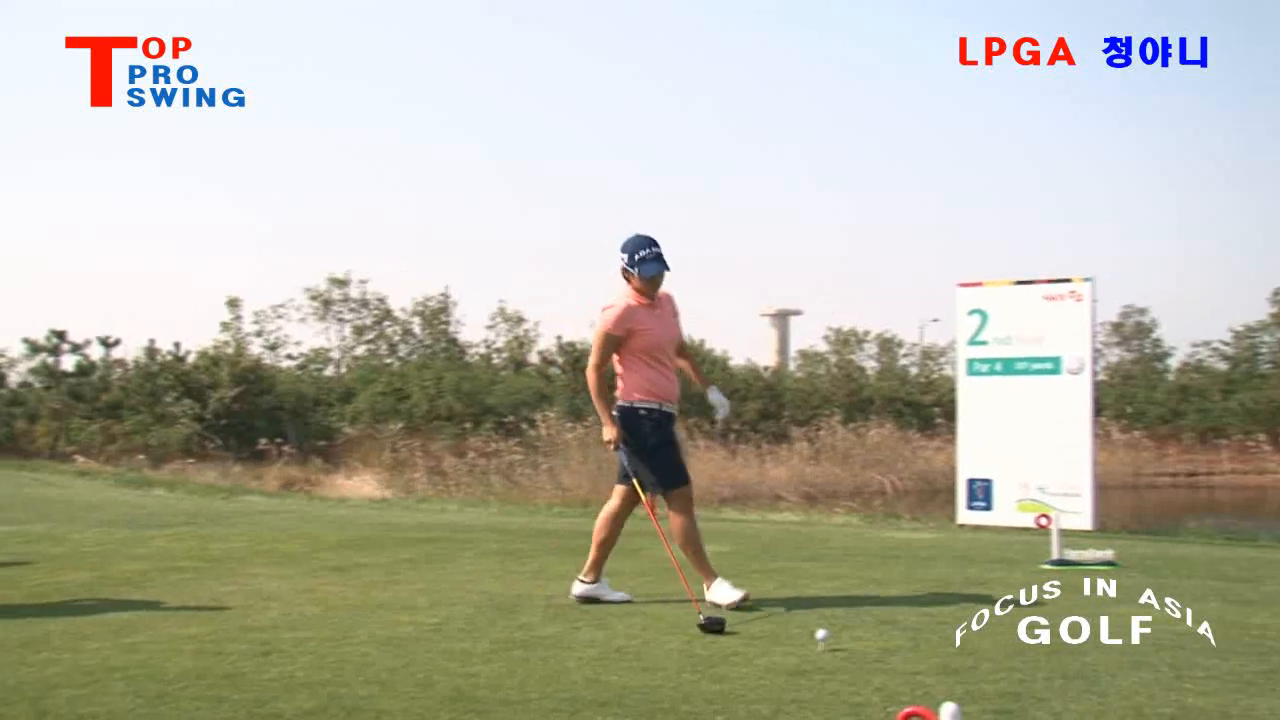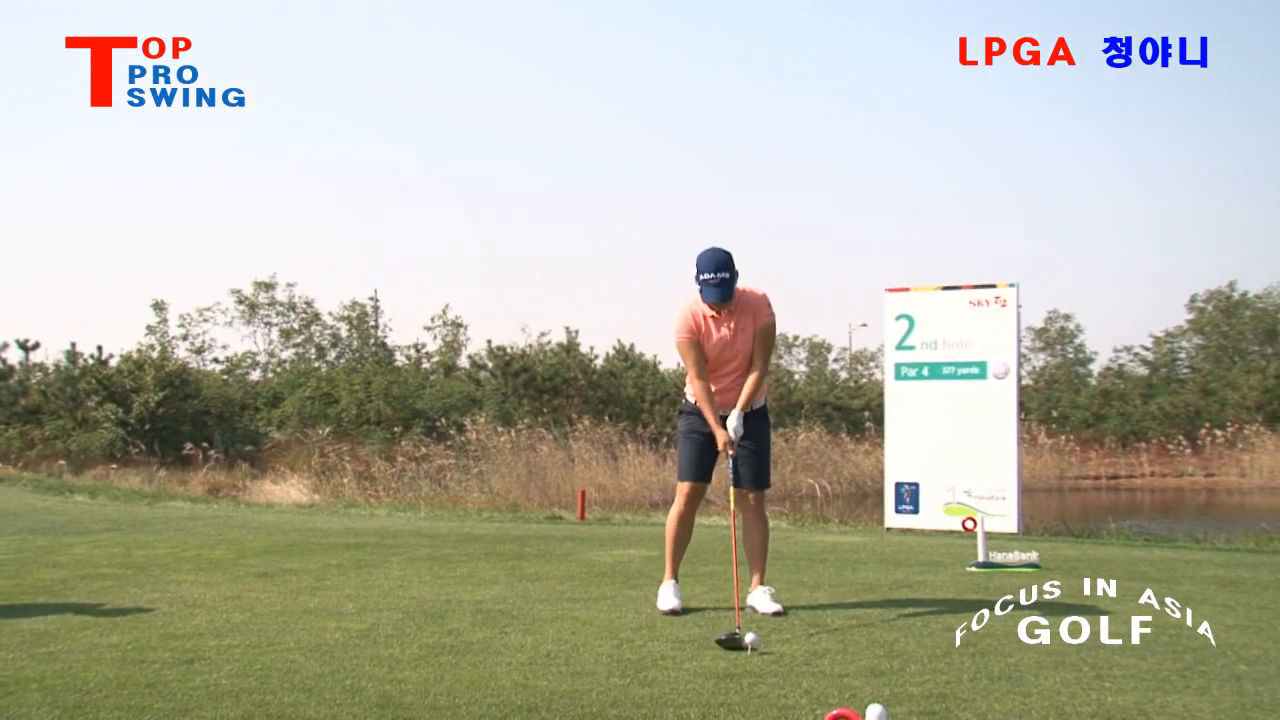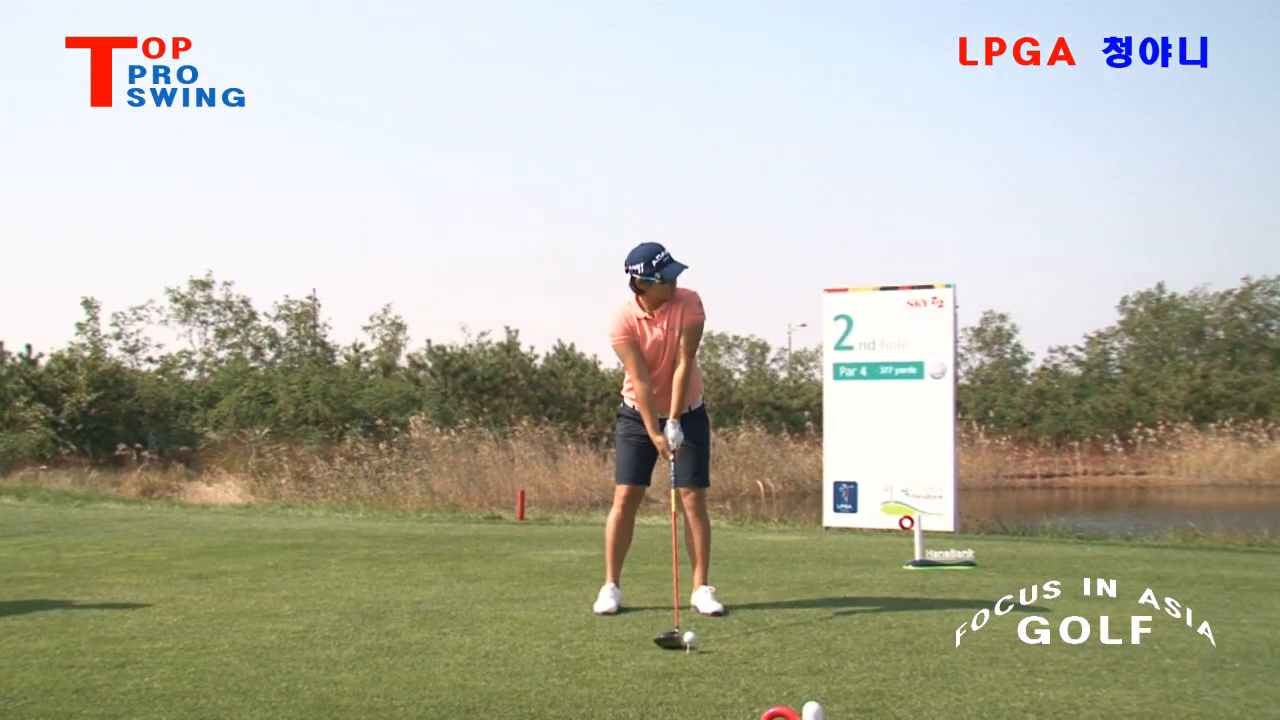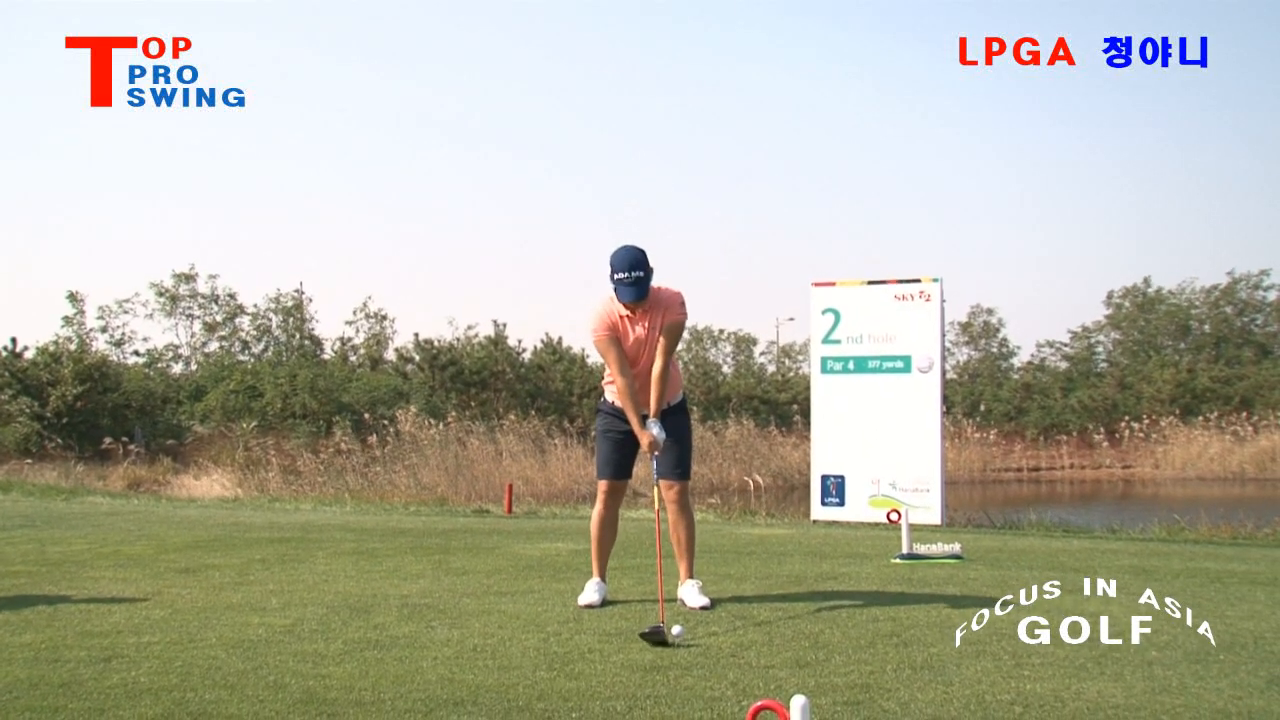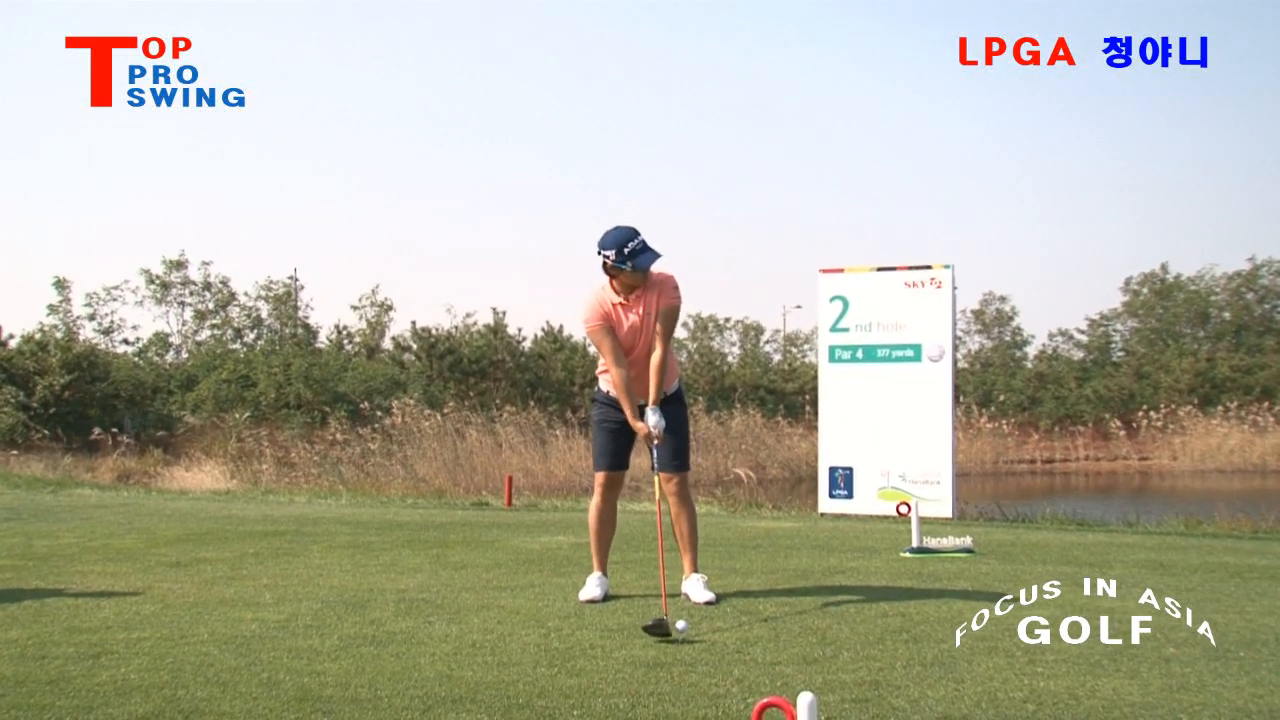
dt=1s
person 1, frame 1
left shoulder: (666, 302)
right shoulder: (620, 312)
left elbow: (680, 350)
right elbow: (595, 369)
left wrist: (709, 387)
right wrist: (608, 422)
left hip: (658, 414)
right hip: (640, 415)
left knee: (624, 498)
right knee: (681, 499)
left ankle: (589, 579)
right ankle: (712, 582)
person 1, frame 2
left shoulder: (759, 304)
right shoulder: (689, 318)
left elbow: (760, 365)
right elbow: (698, 378)
left wrist: (738, 413)
right wrist: (717, 429)
left hip: (750, 413)
right hip: (700, 413)
left knee: (753, 500)
right knee: (687, 495)
left ankle: (757, 589)
right ankle: (670, 583)
person 1, frame 3
left shoulder: (689, 302)
right shoulder: (623, 321)
left elbow: (684, 364)
right elbow: (640, 380)
left wrist: (675, 422)
right wrist: (655, 434)
left hip: (687, 414)
right hip: (637, 415)
left knee: (693, 499)
right knee: (625, 498)
left ankle: (702, 589)
right ankle: (611, 586)
person 1, frame 4
left shoulder: (672, 302)
right shoulder: (604, 317)
left elbow: (662, 364)
right elbow: (622, 377)
left wrist: (655, 419)
right wrist: (640, 429)
left hip: (669, 408)
right hip: (618, 410)
left knee: (676, 492)
right knee: (608, 492)
left ankle: (687, 582)
right ankle: (597, 580)
person 1, frame 5
left shoulder: (666, 286)
right shoulder: (597, 305)
left elbow: (659, 349)
right elbow: (617, 366)
left wrist: (654, 408)
right wrist: (634, 420)
left hip: (665, 397)
right hip: (612, 400)
left knee: (676, 484)
right knee: (605, 484)
left ankle: (691, 576)
right ankle: (598, 575)
